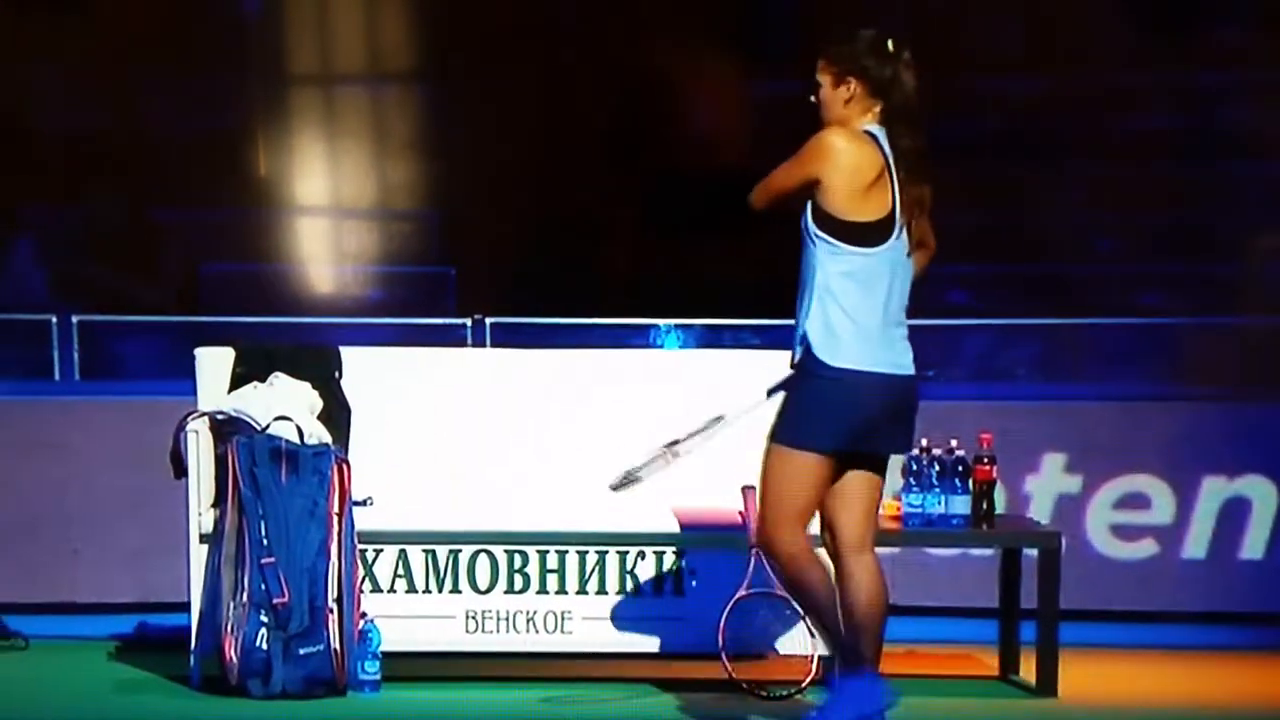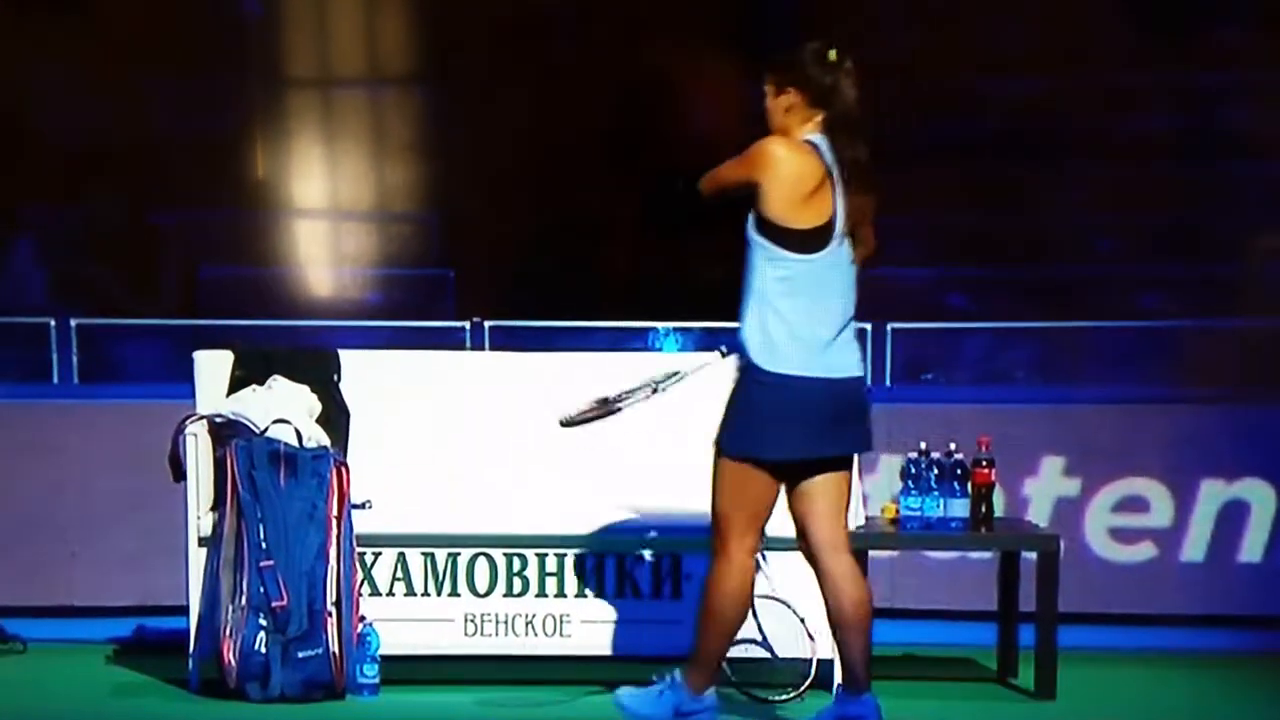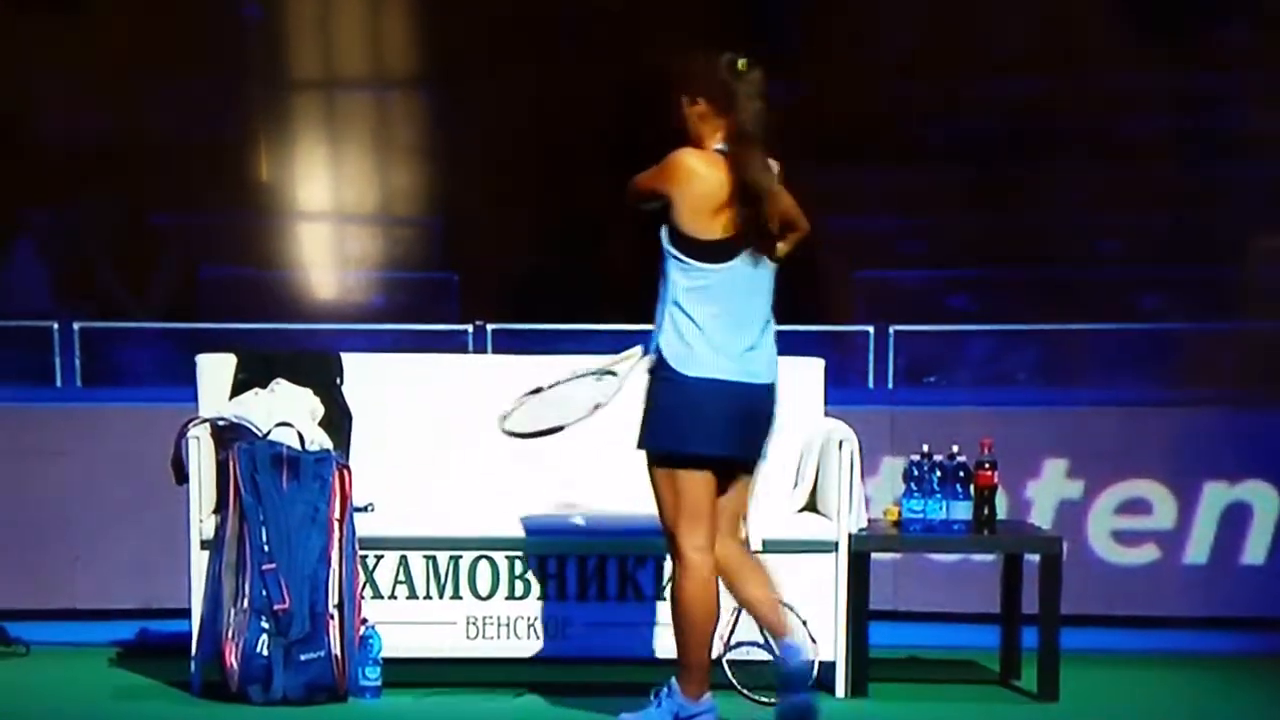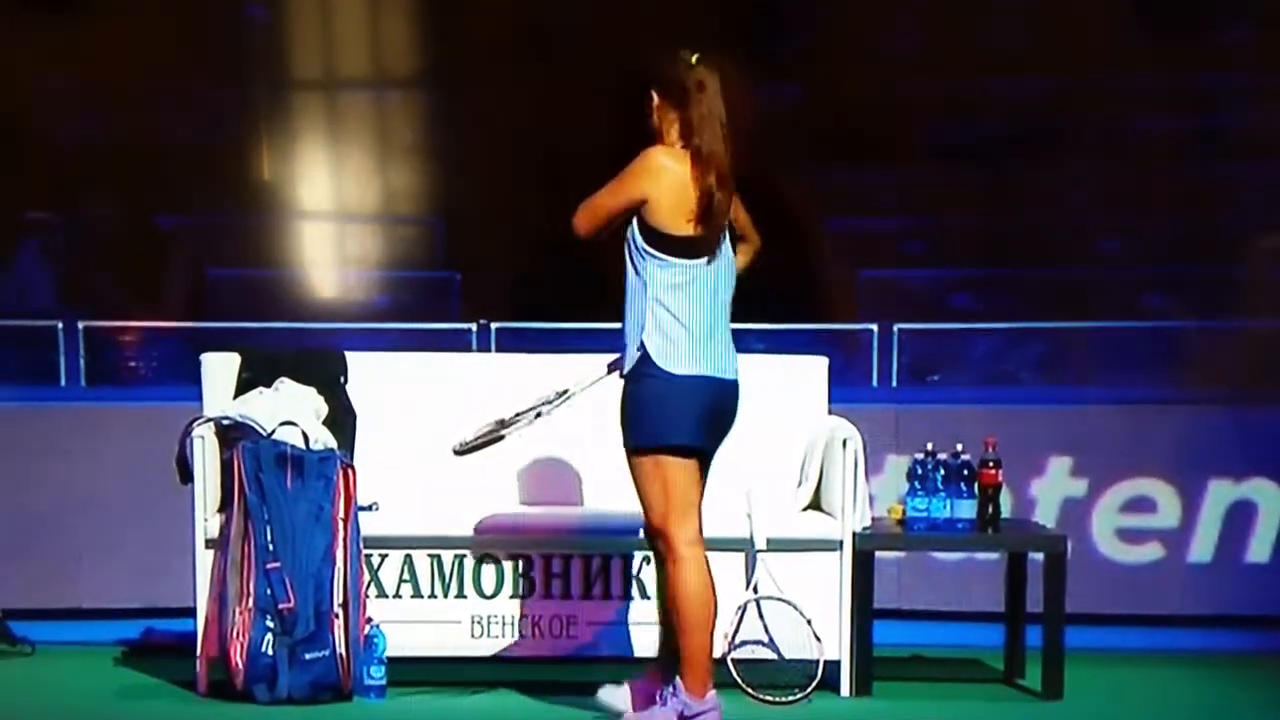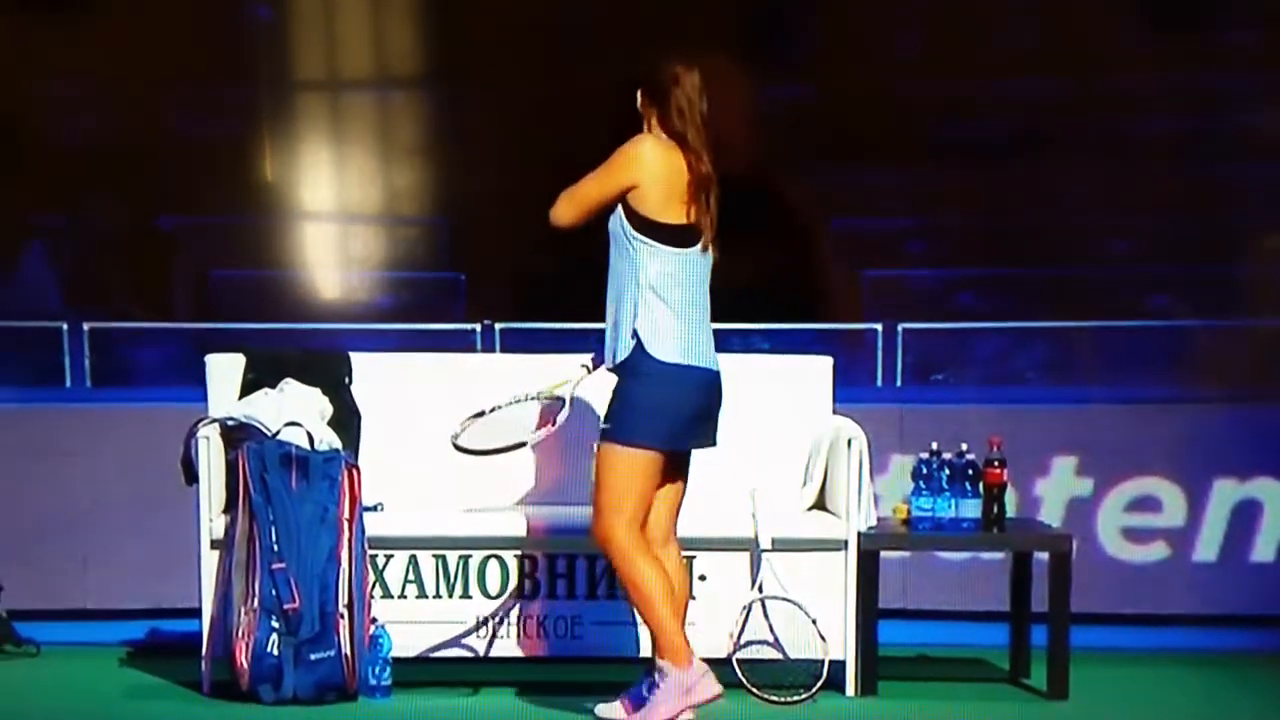
dt=0.4s
person 1, frame 1
left shoulder: (837, 147)
right shoulder: (899, 161)
left elbow: (760, 198)
right elbow: (923, 247)
left hip: (837, 375)
right hip: (884, 377)
left knee: (780, 533)
right knee: (851, 545)
person 1, frame 2
left shoulder: (778, 155)
right shoulder: (845, 169)
left elbow: (709, 186)
left hip: (777, 382)
right hip: (837, 383)
left knee: (734, 544)
right knee: (830, 548)
person 1, frame 3
left shoulder: (689, 167)
right shoulder: (761, 178)
left elbow: (637, 188)
right elbow: (797, 228)
left hip: (691, 385)
right hip: (751, 388)
left knee: (691, 546)
right knee: (724, 541)
right ankle: (790, 651)
person 1, frame 4
left shoulder: (658, 166)
right shoulder: (717, 178)
left elbow: (583, 223)
right elbow: (748, 244)
left hip: (667, 380)
right hip: (714, 380)
left knee: (679, 541)
right knee: (667, 534)
person 1, frame 5
left shoulder: (646, 153)
right shoulder: (695, 174)
left elbow: (563, 214)
left wrist: (611, 190)
left hip: (658, 371)
right hip: (689, 372)
left knee: (615, 530)
right knee: (653, 536)
